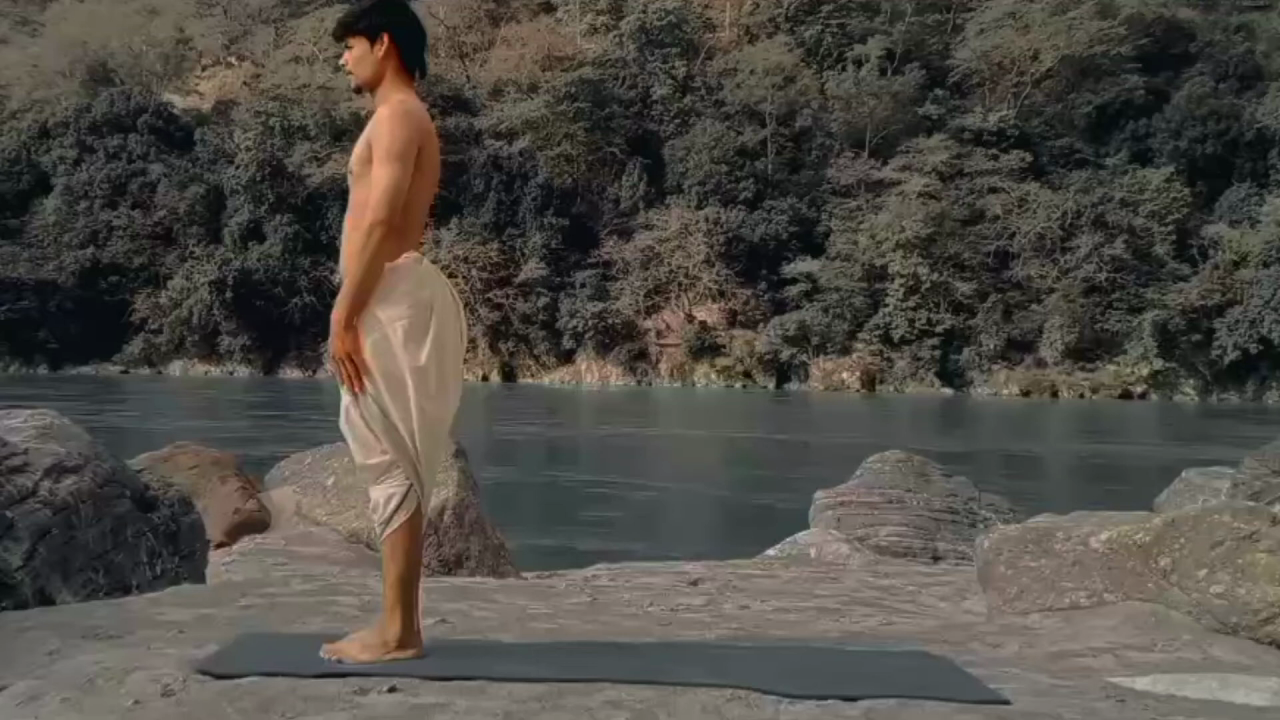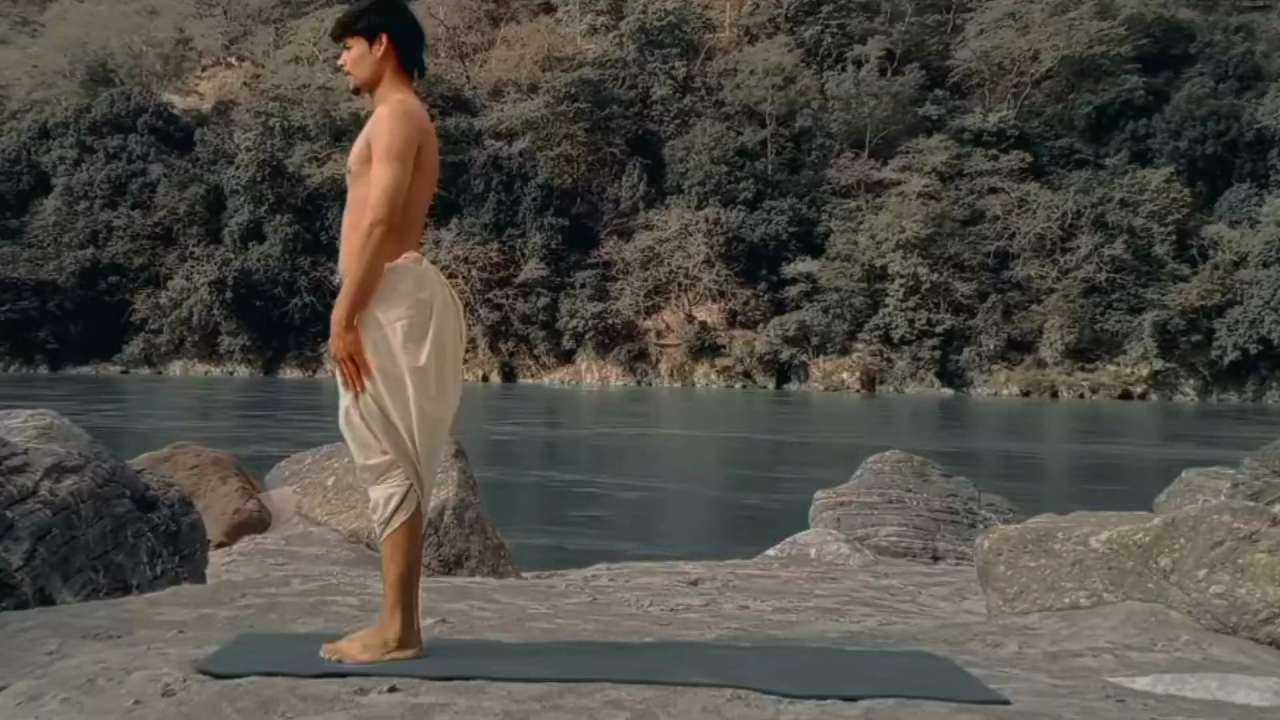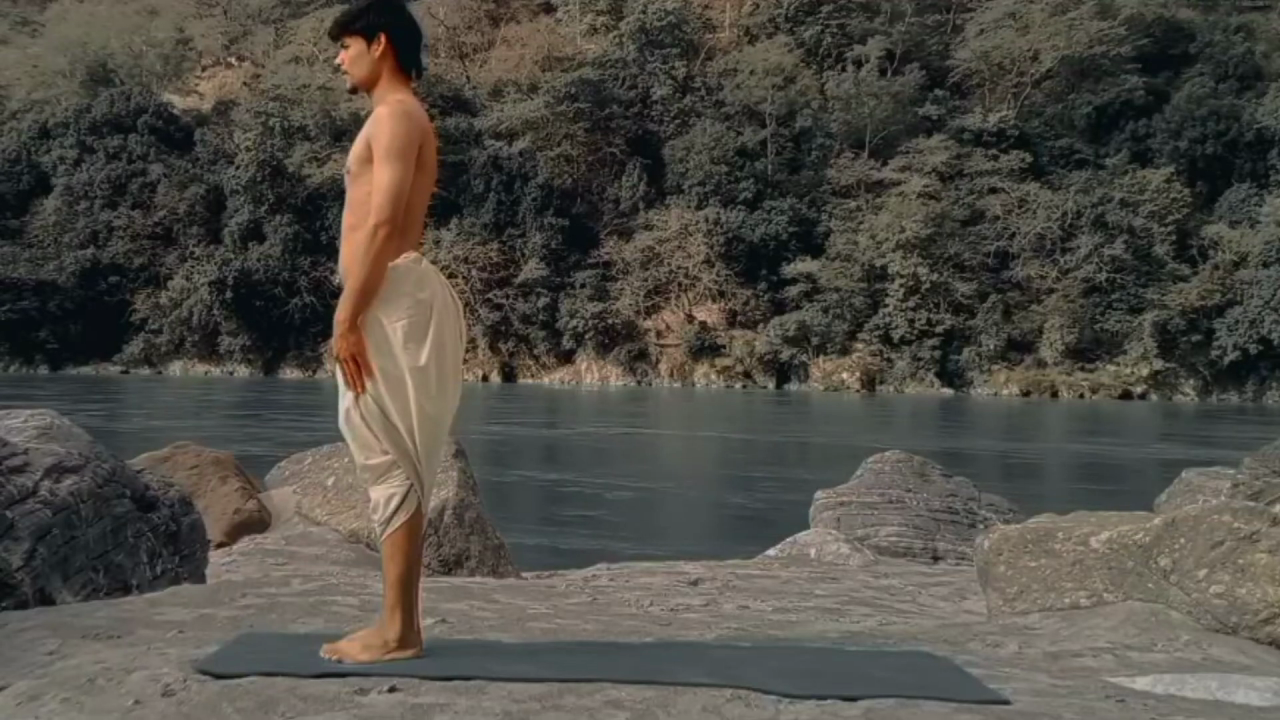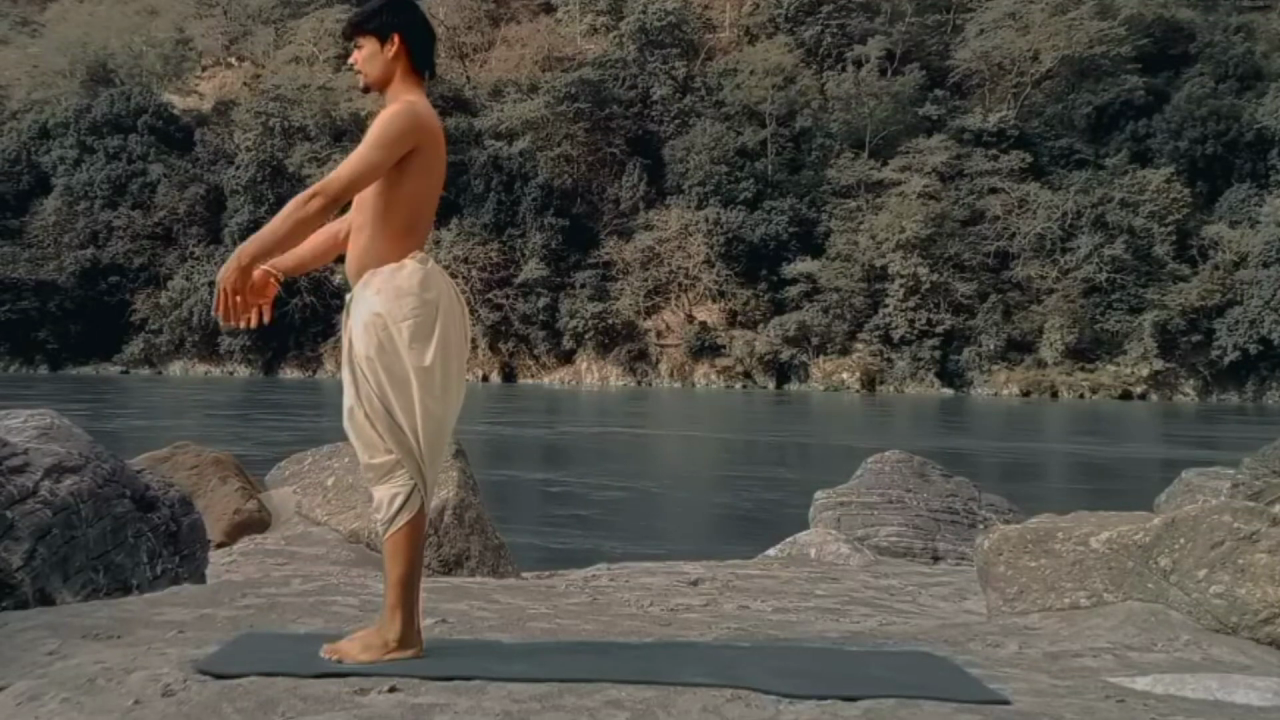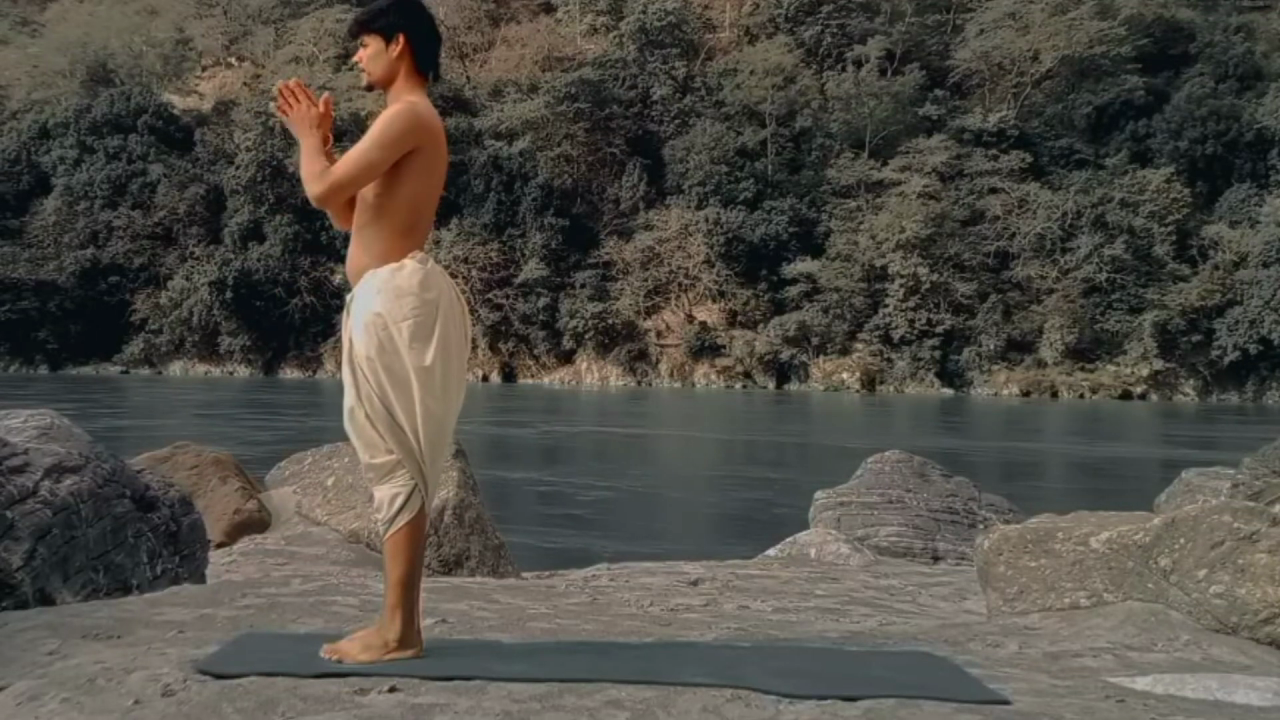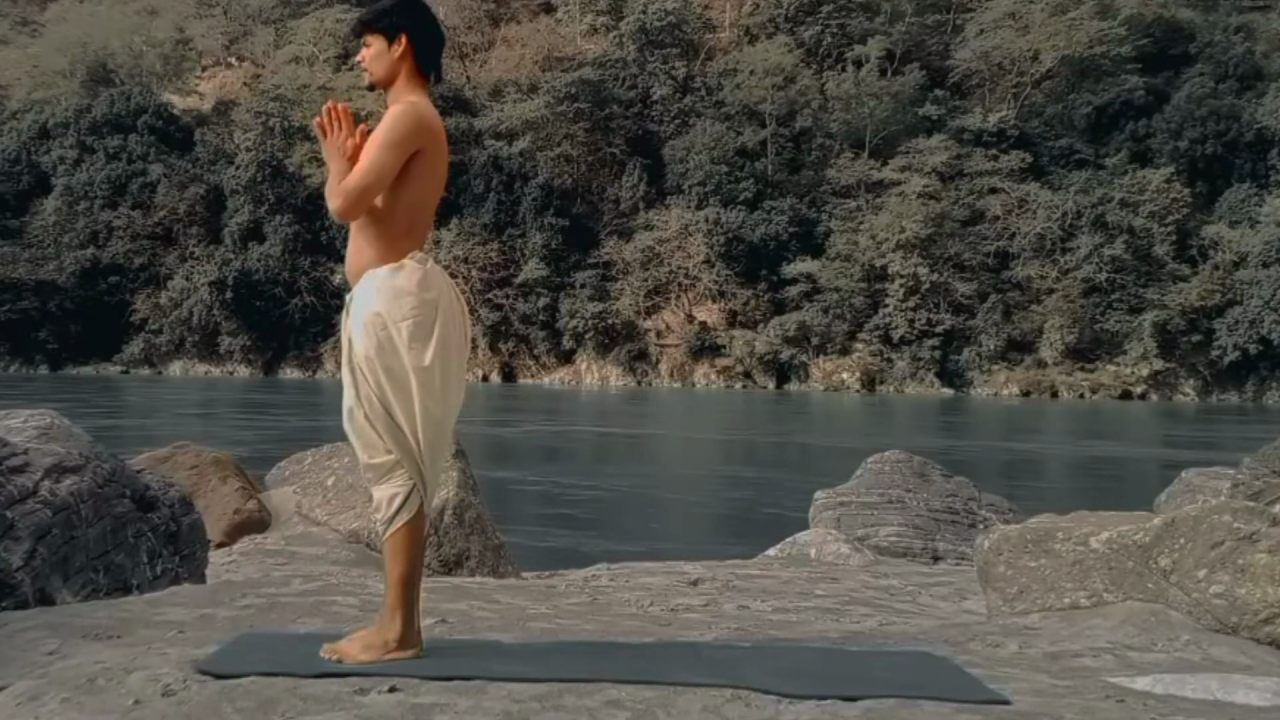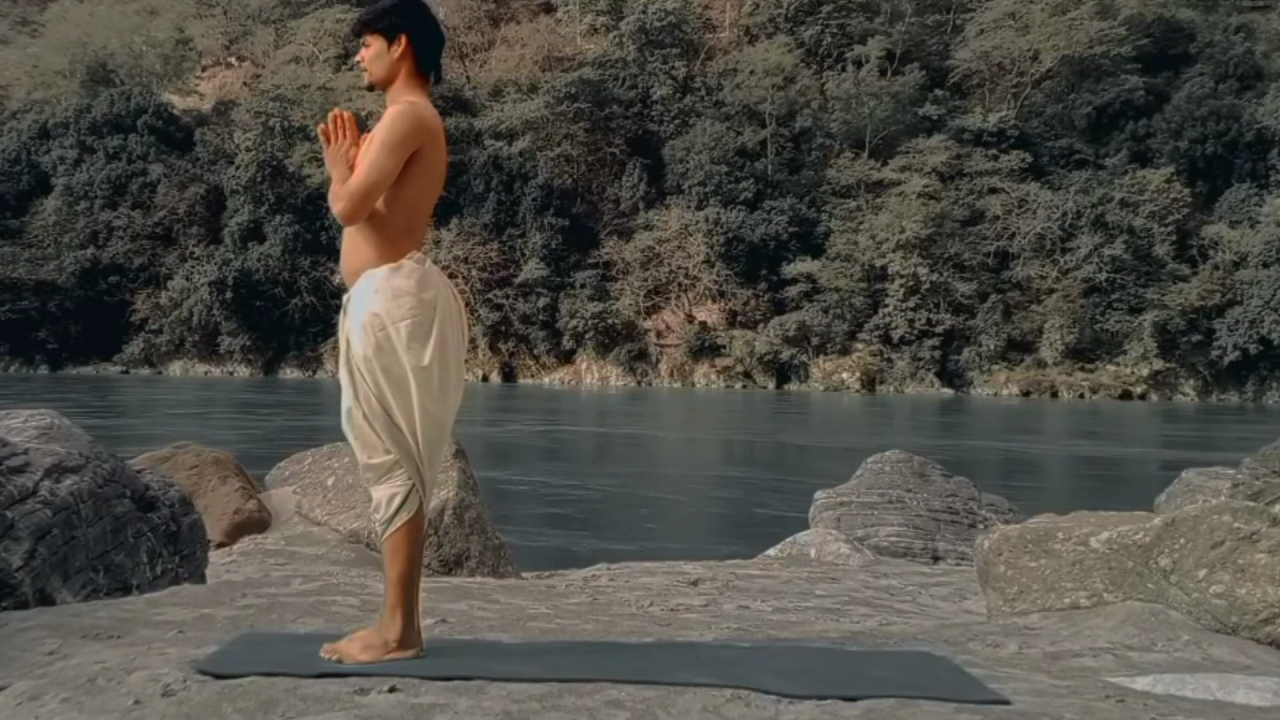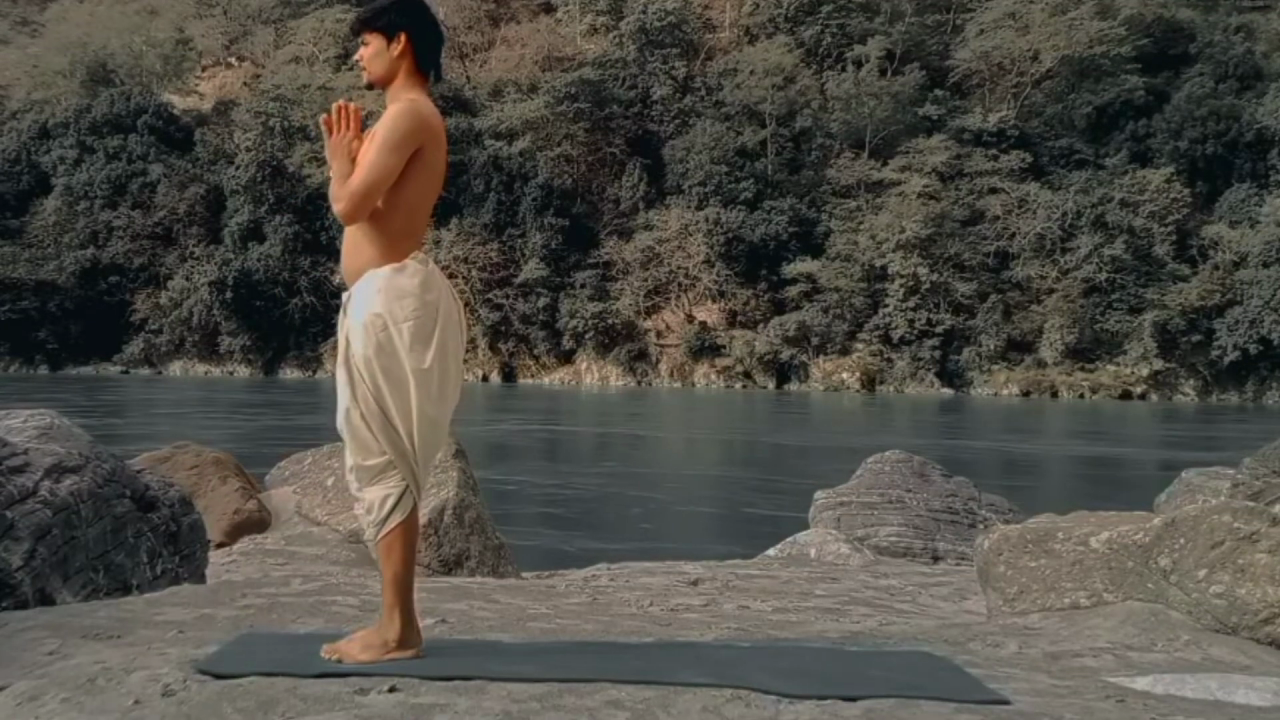
dt=0.5s
person 1, frame 1
left shoulder: (398, 114)
right shoulder: (400, 119)
left elbow: (380, 223)
left wrist: (342, 316)
left hip: (390, 303)
right hip: (390, 301)
left knee: (391, 464)
right knee: (391, 465)
left ankle: (397, 630)
right ankle: (397, 621)
person 1, frame 2
left shoulder: (397, 114)
right shoulder: (399, 119)
left elbow: (379, 223)
left wrist: (343, 317)
left hip: (389, 302)
right hip: (388, 301)
left knee: (390, 464)
right knee: (390, 465)
left ankle: (397, 629)
right ankle: (397, 621)
person 1, frame 3
left shoulder: (396, 114)
right shoulder: (395, 119)
left elbow: (382, 225)
left wrist: (347, 318)
left hip: (389, 303)
right hip: (386, 301)
left knee: (390, 465)
right knee: (390, 466)
left ankle: (397, 630)
right ankle: (397, 621)
person 1, frame 4
left shoulder: (407, 114)
right shoulder: (404, 121)
left elbow: (325, 196)
right elbow: (358, 221)
left wrist: (245, 255)
right wrist: (278, 269)
left hip: (394, 298)
right hip: (386, 297)
left knee: (394, 462)
right knee: (394, 463)
left ankle: (397, 629)
right ankle: (395, 621)
person 1, frame 5
left shoulder: (408, 114)
right shoulder: (404, 121)
left elbow: (323, 191)
right elbow: (349, 215)
left wrist: (308, 138)
right wrist: (318, 140)
left hip: (394, 299)
right hip: (386, 298)
left knee: (395, 464)
right knee: (394, 465)
left ankle: (397, 628)
right ankle: (398, 620)
person 1, frame 6
left shoulder: (408, 114)
right shoulder: (406, 121)
left elbow: (343, 205)
right elbow: (367, 212)
left wrist: (337, 163)
right wrist: (350, 161)
left hip: (393, 299)
right hip: (388, 299)
left knee: (393, 464)
right knee: (394, 464)
left ankle: (398, 629)
right ankle: (397, 621)
person 1, frame 7
left shoulder: (406, 114)
right shoulder: (406, 122)
left elbow: (348, 208)
left wrist: (337, 167)
right wrist: (351, 164)
left hip: (391, 299)
right hip: (384, 299)
left knee: (393, 466)
right knee: (392, 466)
left ankle: (398, 629)
right ankle: (396, 620)
person 1, frame 8
left shoulder: (407, 113)
right shoulder: (407, 119)
left elbow: (349, 207)
left wrist: (339, 158)
right wrist: (352, 156)
left hip: (390, 300)
right hip: (382, 301)
left knee: (382, 467)
right knee: (374, 467)
left ankle: (396, 630)
right ankle: (394, 619)
